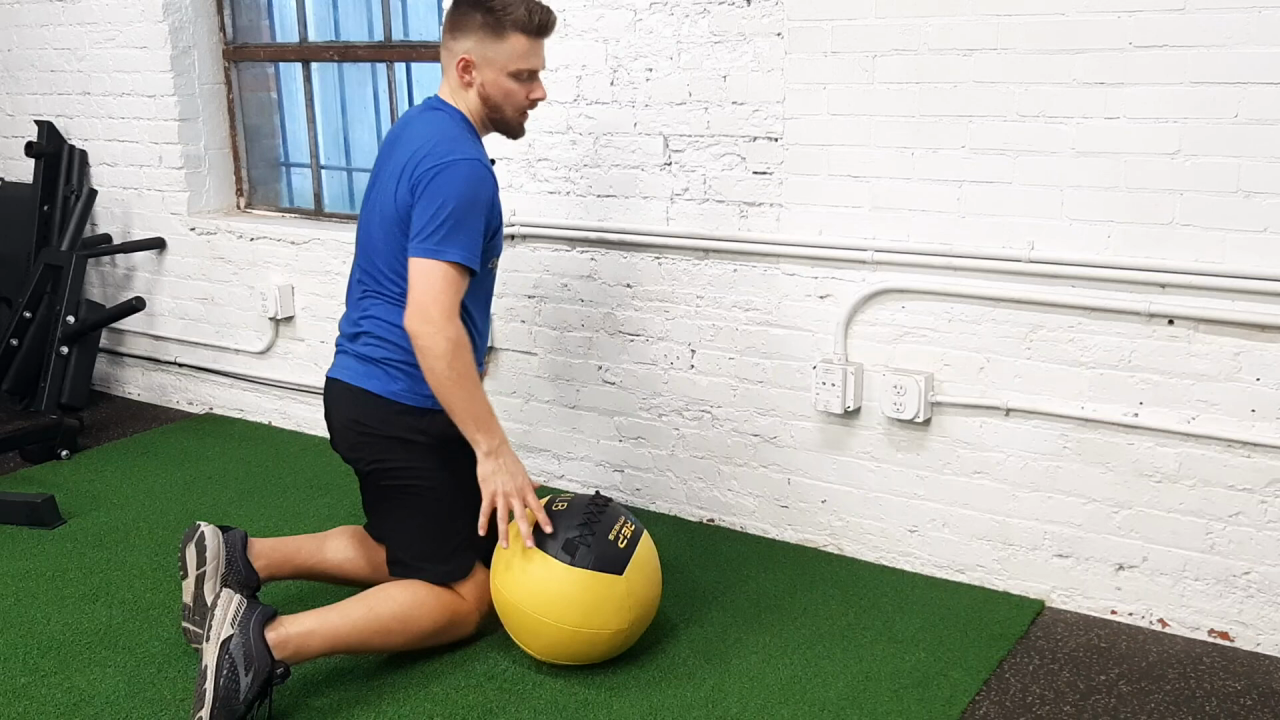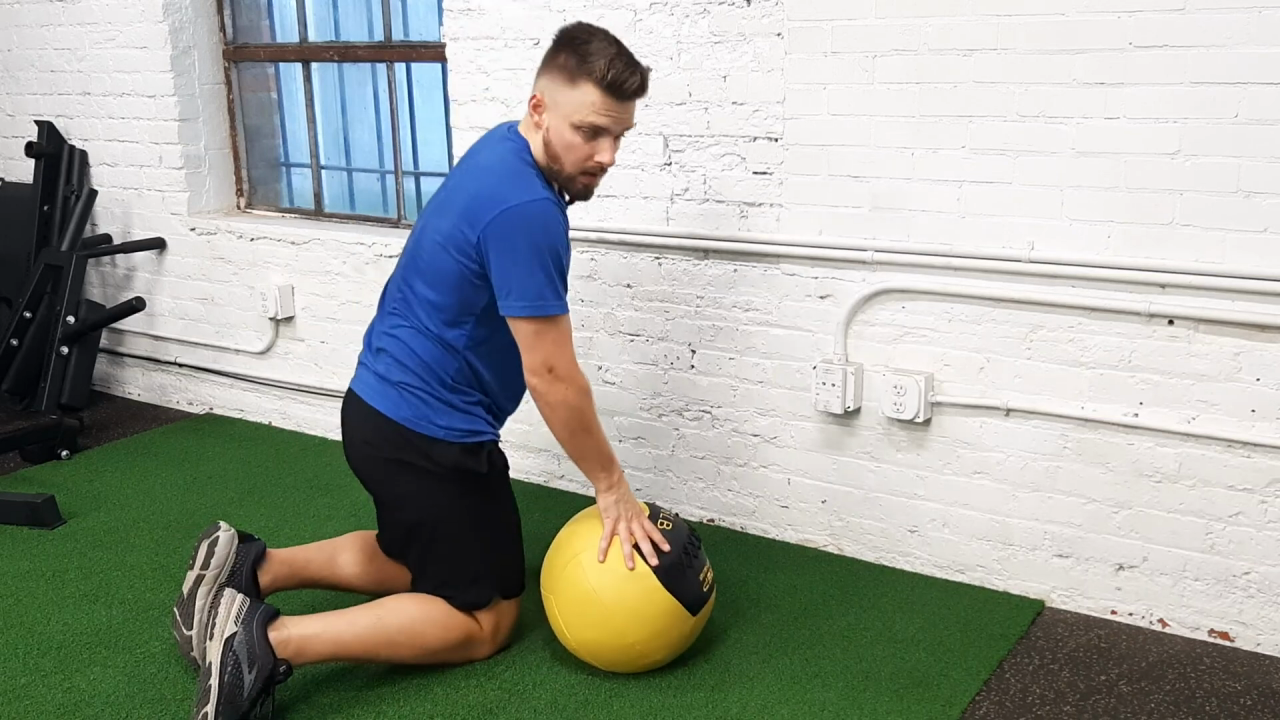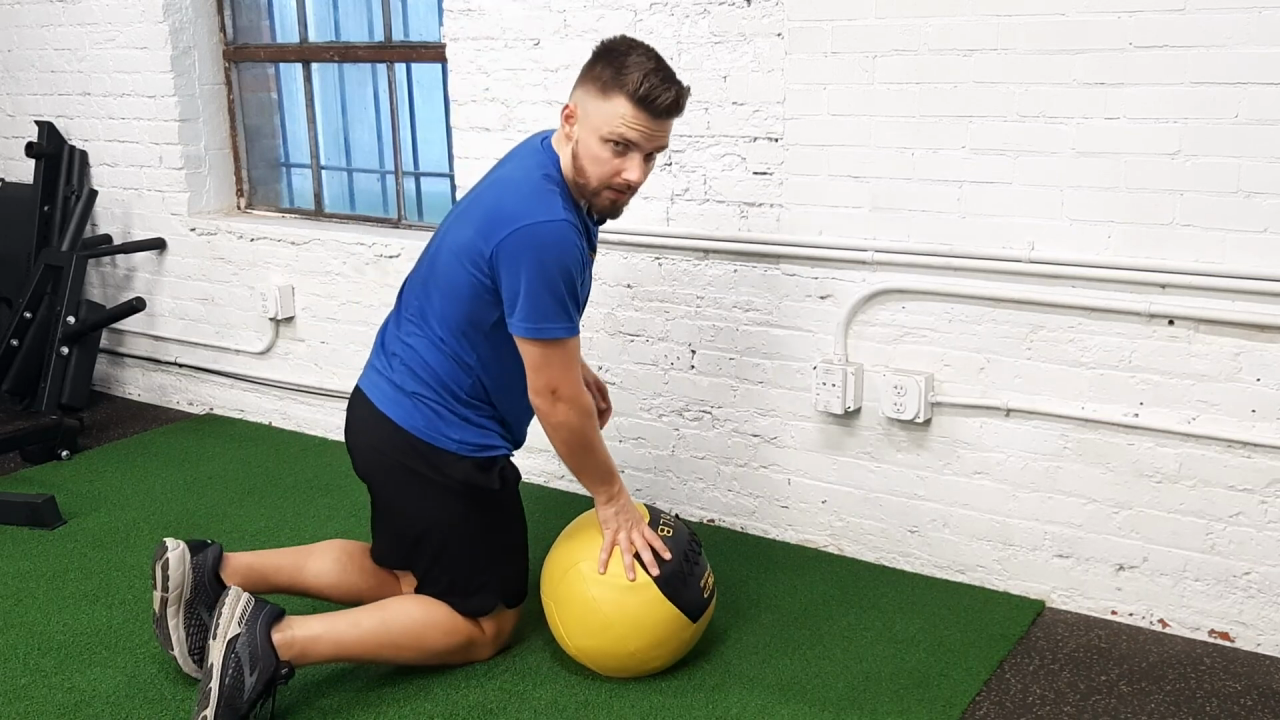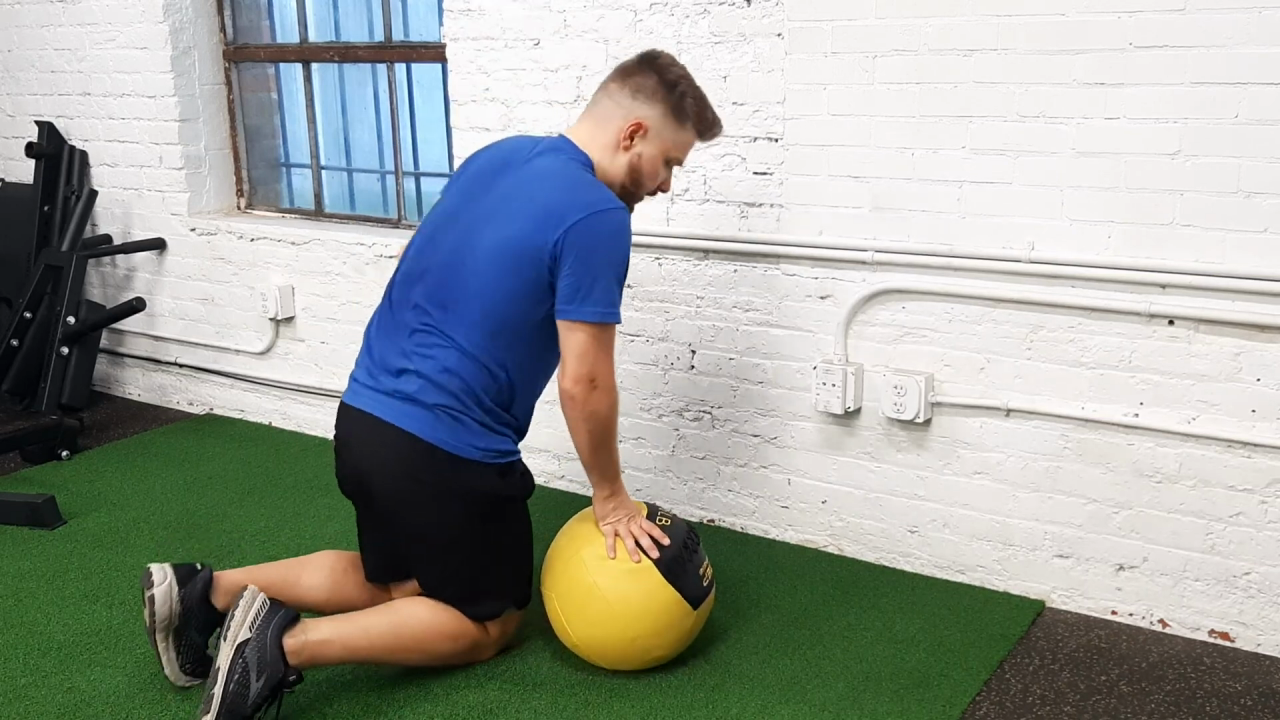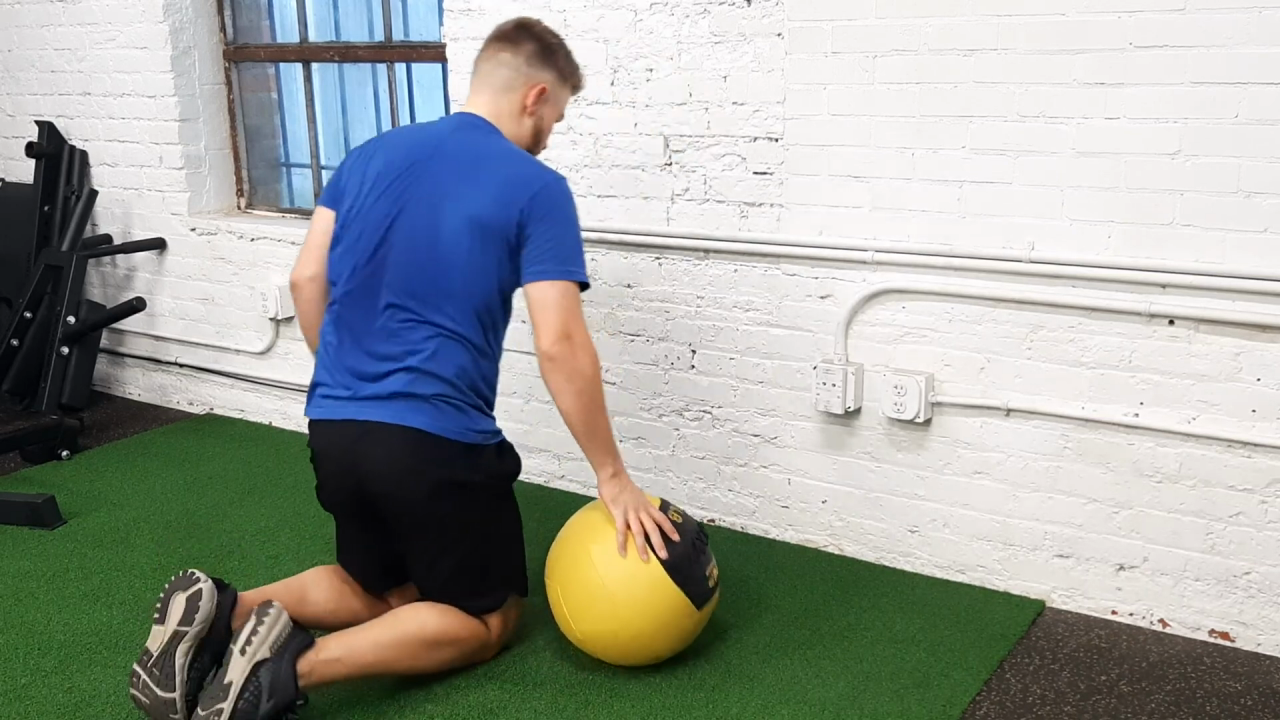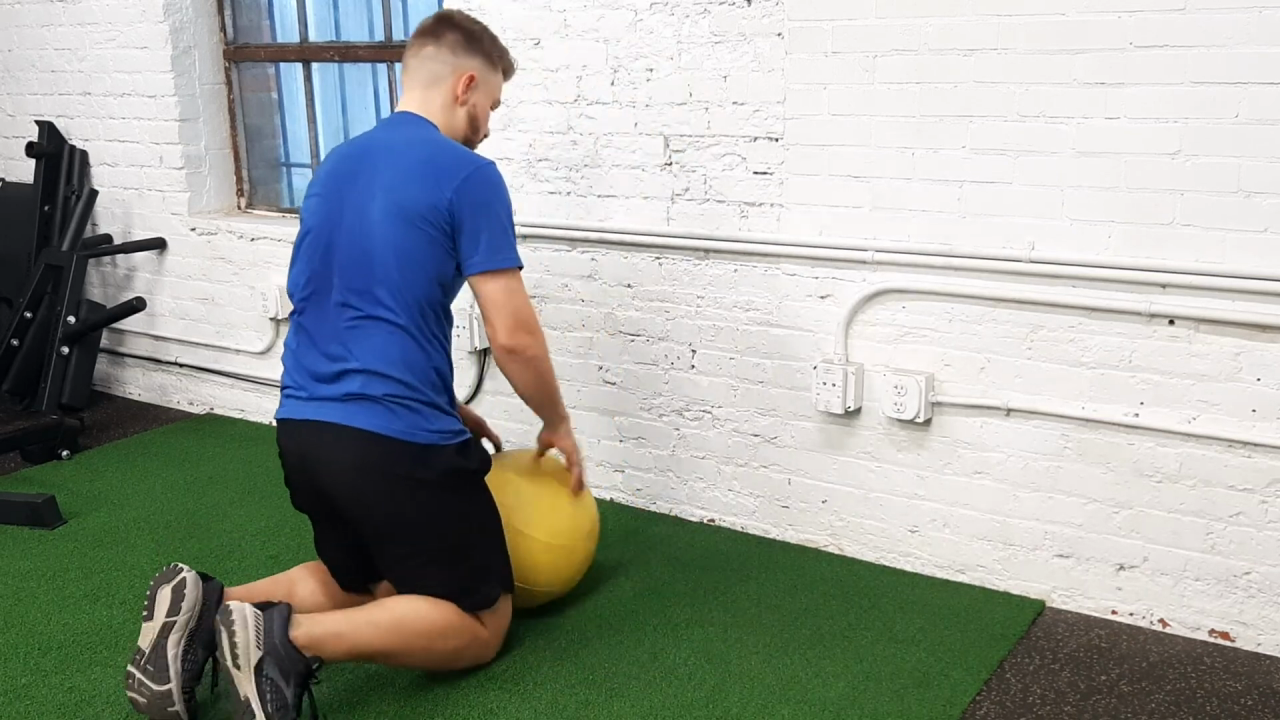
dt=0.5s
person 1, frame 1
left shoulder: (419, 127)
right shoulder: (459, 166)
right elbow: (431, 324)
left wrist: (463, 344)
right wrist: (495, 453)
left hip: (358, 389)
right hip: (404, 408)
left knee: (406, 552)
right knee: (462, 596)
left ankle: (239, 555)
right ankle: (267, 642)
person 1, frame 2
left shoulder: (500, 149)
right shoulder: (525, 208)
right elbow: (551, 375)
right wrist: (612, 488)
left hip: (380, 406)
right hip: (428, 432)
left knee: (417, 560)
right knee: (482, 619)
left ankle: (251, 566)
right ankle: (270, 640)
person 1, frame 3
left shoulder: (545, 161)
right shoulder: (543, 227)
right elbow: (554, 399)
left wrist: (579, 369)
right wrist: (613, 500)
left hip: (387, 411)
right hip: (437, 441)
left knee: (403, 576)
right knee: (483, 622)
left ankle: (214, 571)
right ankle: (275, 642)
person 1, frame 4
left shoulder: (501, 155)
right shoulder: (596, 218)
right elbow: (584, 385)
right wrist: (611, 498)
left hip: (364, 417)
right hip: (442, 450)
left knee: (396, 582)
right knee: (484, 623)
left ankle: (207, 593)
right ankle: (288, 642)
person 1, frame 5
left shoulder: (375, 153)
right shoulder: (535, 187)
left elbow: (308, 280)
right elbow: (561, 348)
right wrist: (613, 479)
left hip: (333, 429)
right hip: (438, 439)
left knee: (378, 588)
right knee: (486, 617)
left ankle: (222, 613)
right ankle: (297, 661)
person 1, frame 6
left shoulder: (335, 165)
right shoulder: (466, 175)
right elbow: (511, 335)
right wrist: (556, 422)
left hip: (303, 427)
right hip: (396, 440)
left knee: (366, 583)
right knee: (478, 625)
left ankle: (209, 608)
right ankle: (292, 636)
